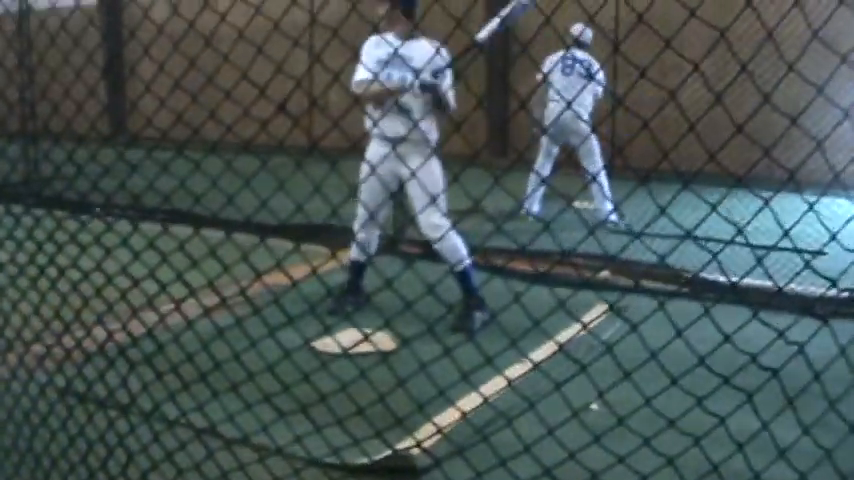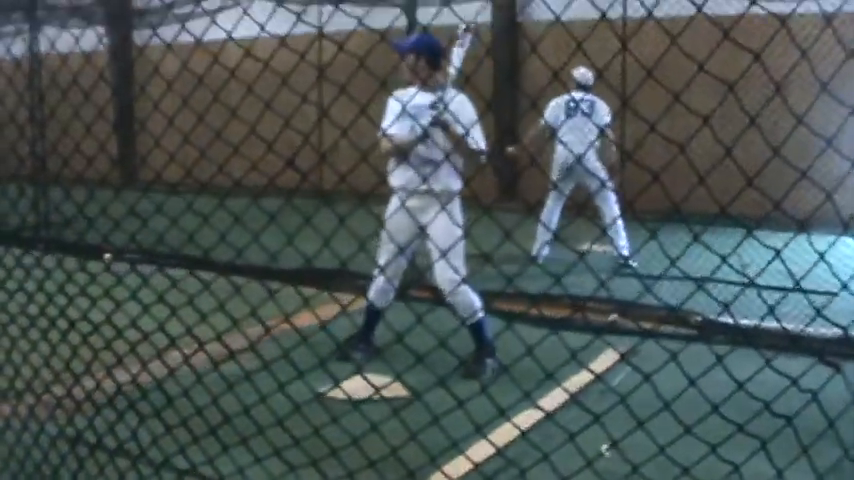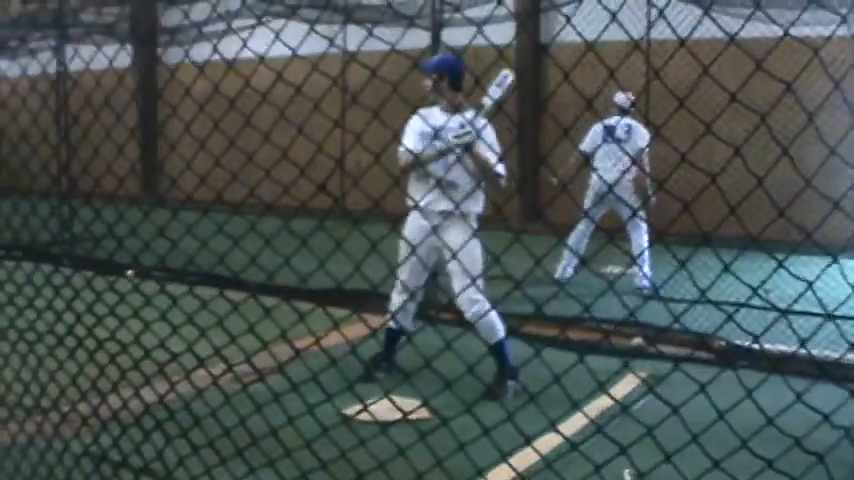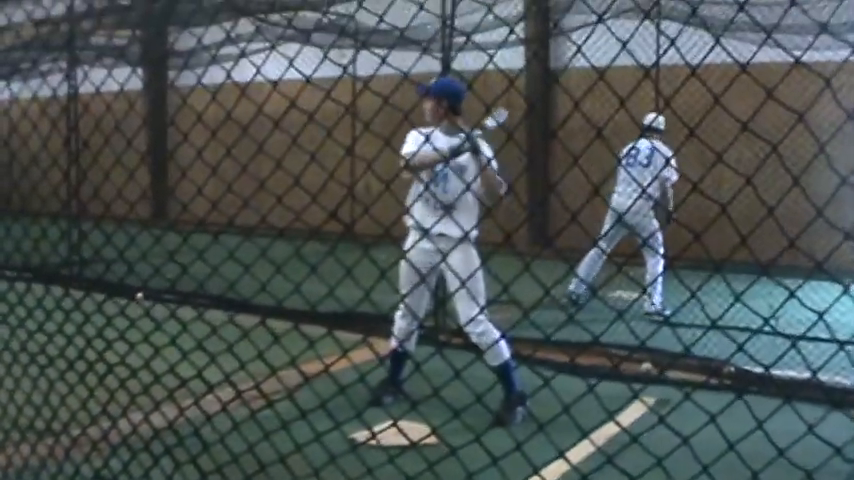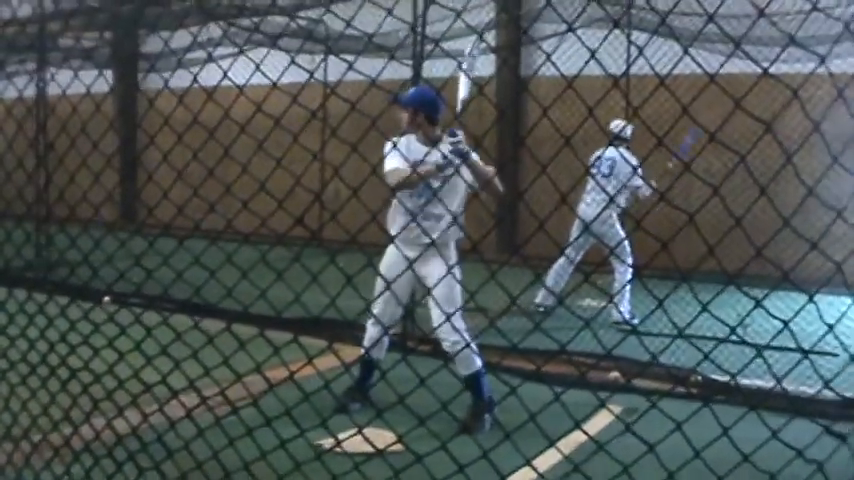
dt=0.3s
person 1, frame 1
left shoulder: (433, 52)
right shoulder: (374, 46)
left elbow: (446, 108)
right elbow: (362, 90)
left wrist: (435, 91)
right wrist: (406, 86)
left hip: (419, 151)
right hip: (380, 147)
left knee: (436, 225)
right knee: (367, 220)
left ankle: (474, 301)
right ankle: (354, 288)
person 1, frame 2
left shoulder: (457, 102)
right shoulder: (398, 100)
left elbow: (477, 154)
right elbow: (387, 147)
left wrist: (447, 127)
right wrist: (419, 135)
left hip: (441, 202)
right hip: (403, 199)
left knee: (451, 280)
right knee: (386, 271)
left ankle: (485, 349)
right ankle: (365, 336)
person 1, frame 3
left shoulder: (478, 124)
right shoulder: (419, 119)
left elbow: (497, 177)
right elbow: (404, 160)
left wrist: (472, 149)
right wrist: (443, 149)
left hip: (459, 221)
right hip: (420, 218)
left knee: (472, 300)
right knee: (404, 290)
left ankle: (507, 370)
right ankle: (387, 355)
person 1, frame 4
left shoulder: (478, 144)
right shoulder: (419, 137)
left elbow: (497, 194)
right elbow: (409, 164)
left wrist: (477, 156)
right wrist: (451, 152)
left hip: (459, 243)
right hip: (420, 239)
left knee: (476, 320)
right knee: (408, 313)
left ankle: (514, 394)
right ankle: (393, 380)
person 1, frame 5
left shoulder: (457, 151)
right shoulder: (398, 146)
left elbow: (496, 189)
right elbow: (396, 181)
left wrist: (470, 162)
right wrist: (438, 167)
left hip: (440, 253)
right hip: (401, 248)
left knee: (451, 330)
right knee: (379, 319)
left ankle: (483, 403)
right ankle: (360, 387)
person 2, frame 1
left shoulder: (555, 59)
right shoulder: (594, 66)
left elbow: (540, 83)
right elbow: (597, 96)
left hip: (554, 114)
right hip: (579, 118)
left knee: (544, 160)
right knee: (594, 165)
left ankle: (530, 206)
right ankle: (607, 212)
person 2, frame 2
left shoulder: (558, 102)
right shoulder: (600, 105)
left elbow: (541, 129)
right elbow: (607, 133)
left wrist: (518, 147)
right wrist: (614, 159)
left hip: (563, 157)
right hip: (588, 159)
left knee: (554, 202)
right knee: (609, 204)
left ankle: (539, 251)
right ankle: (622, 251)
person 2, frame 3
left shoulder: (599, 126)
right shoulder: (639, 129)
left elbow: (582, 155)
right elbow: (642, 159)
right wrist: (648, 188)
left hip: (599, 182)
right hip: (623, 184)
left knee: (584, 226)
right knee: (638, 229)
left ankle: (563, 272)
right ankle: (643, 279)
person 2, frame 4
left shoulder: (629, 148)
right shoulder: (664, 152)
right elbow: (666, 188)
right wrist: (669, 211)
left hip: (617, 205)
right hip: (640, 210)
left knee: (600, 248)
right knee: (655, 255)
left ankle: (576, 290)
right ankle: (653, 304)
person 2, frame 5
left shoulder: (598, 155)
right shoulder: (628, 160)
right elbow: (642, 192)
right wrist: (650, 186)
left hip: (584, 213)
right hip: (605, 217)
left knee: (568, 257)
right knee: (623, 264)
left ankle: (543, 300)
right ankle: (622, 313)
